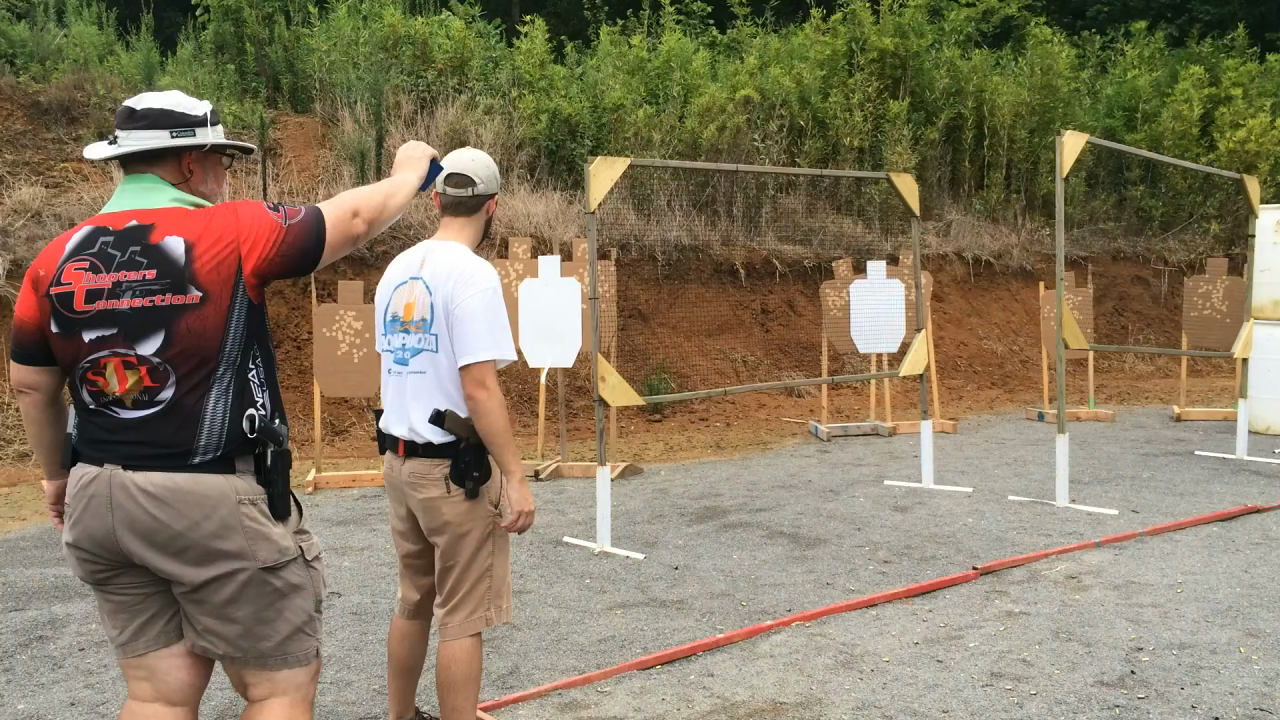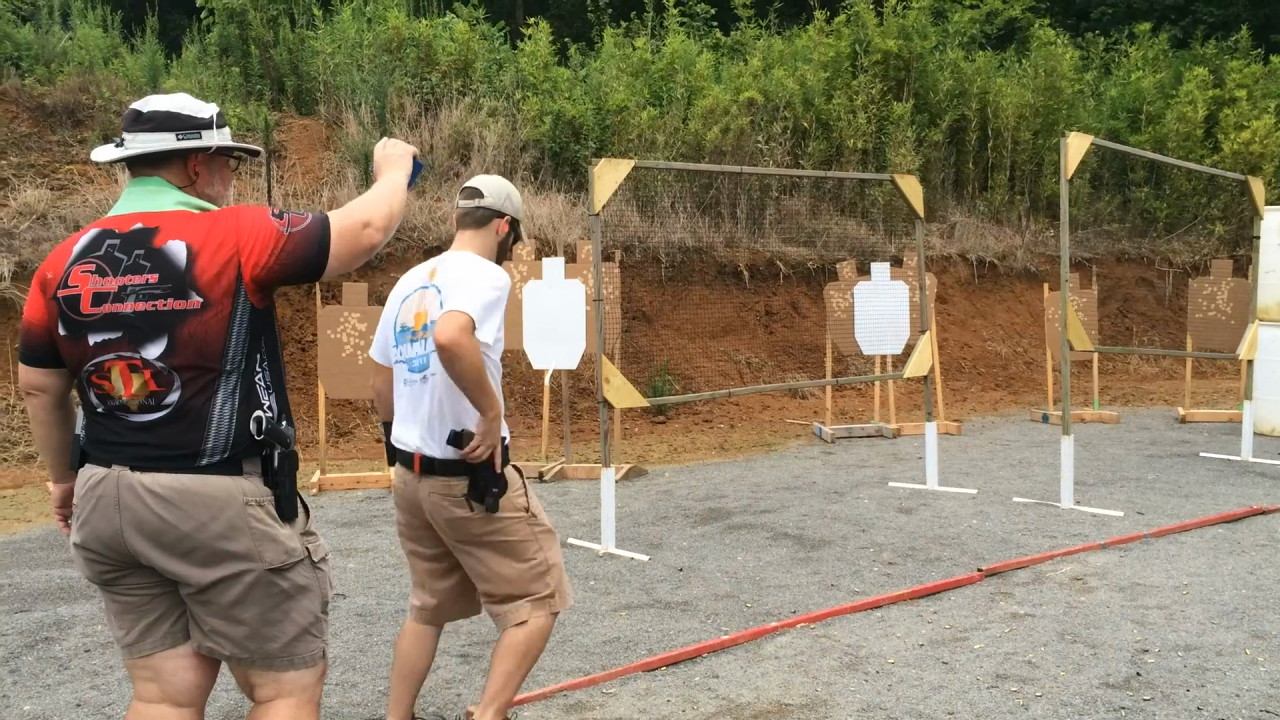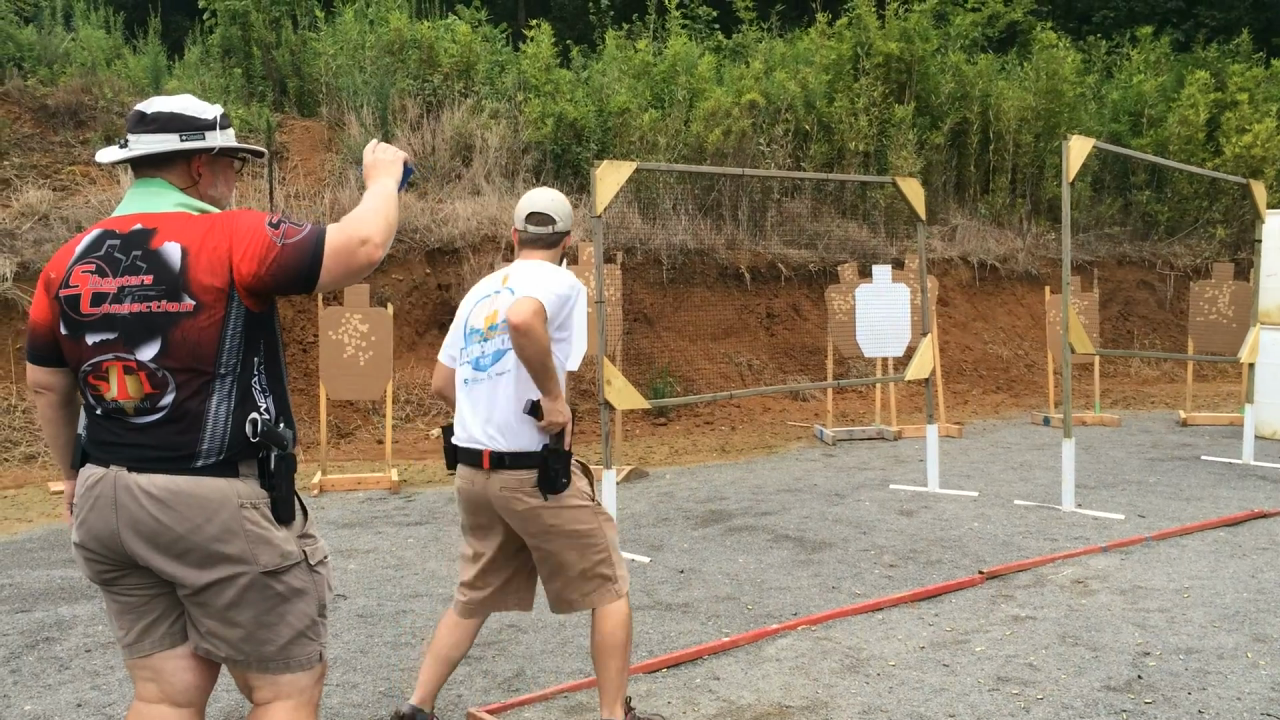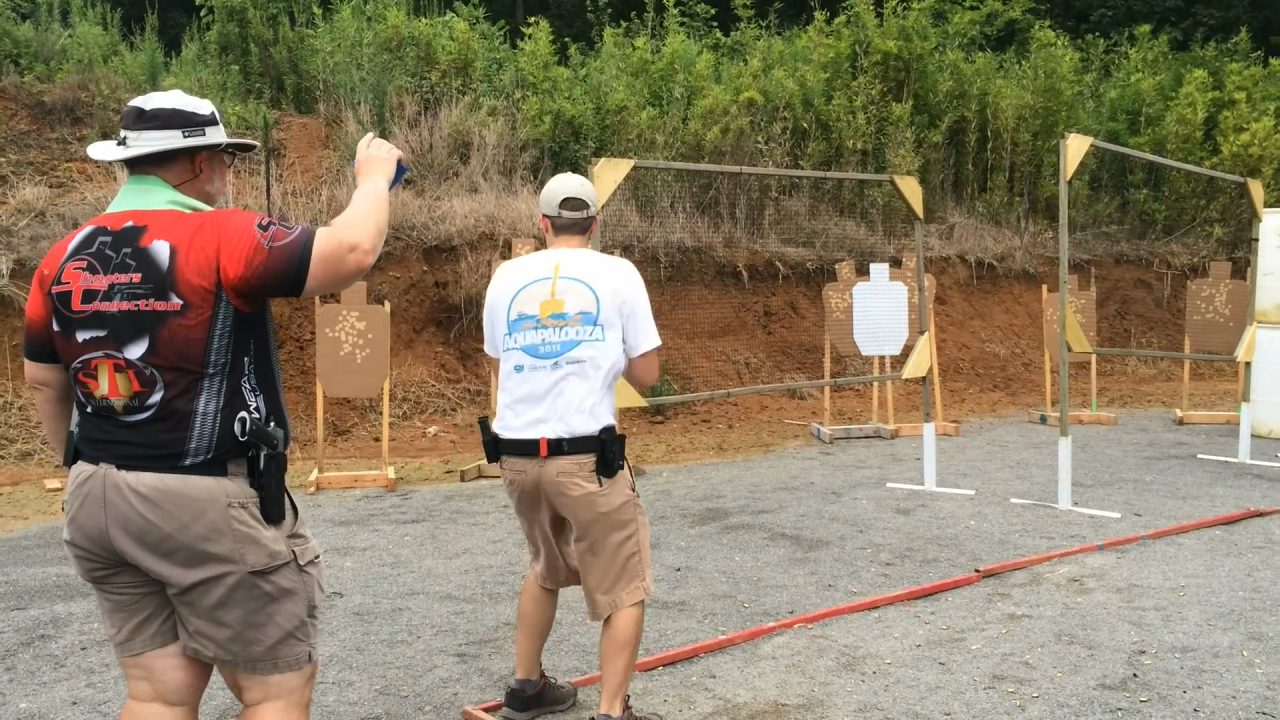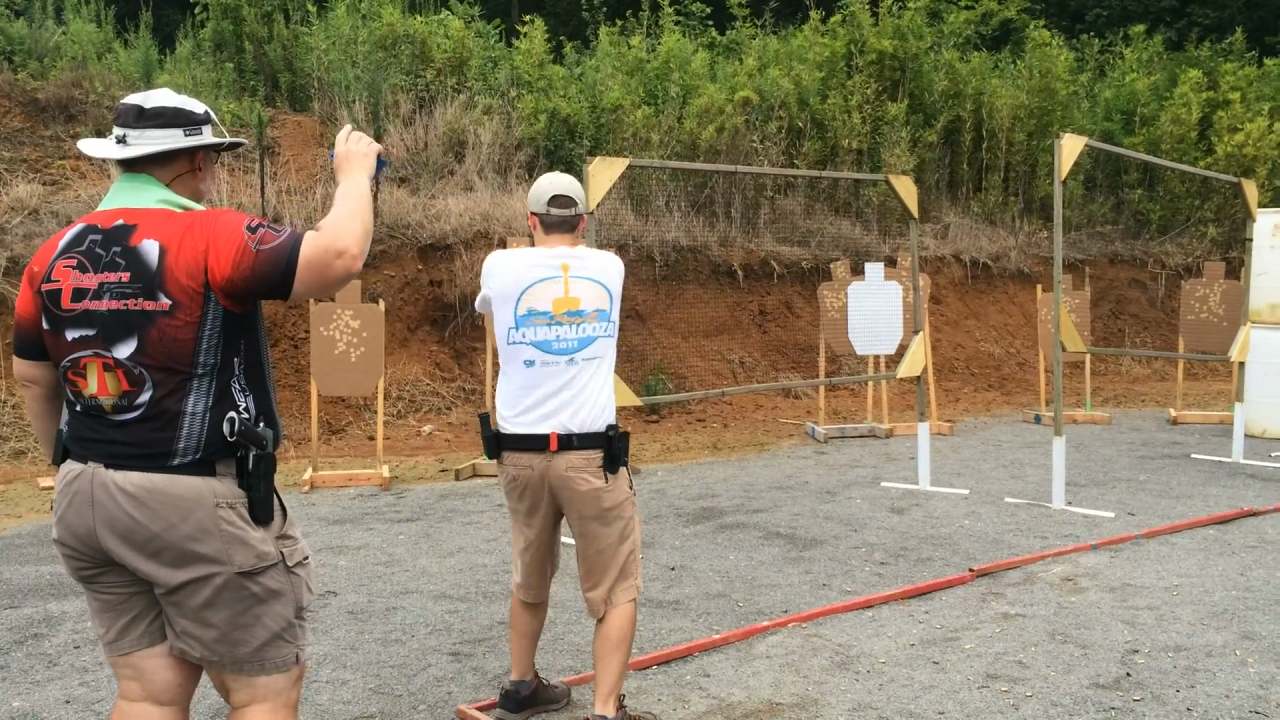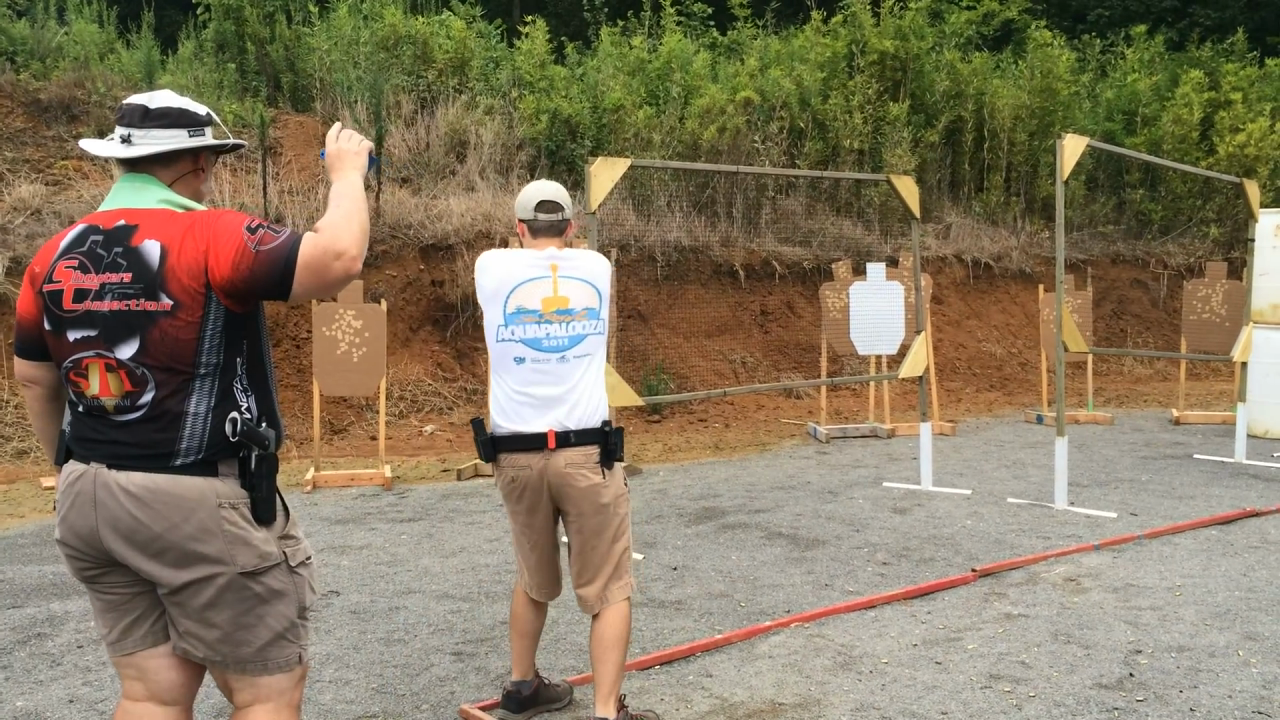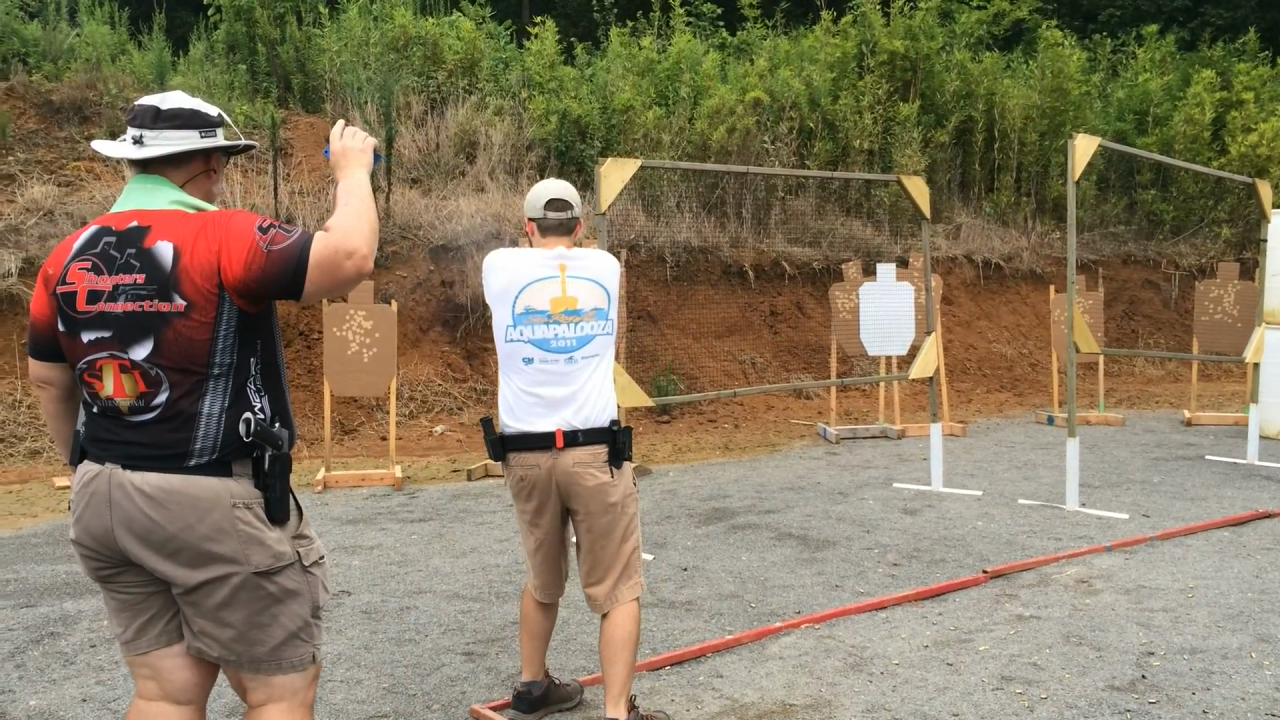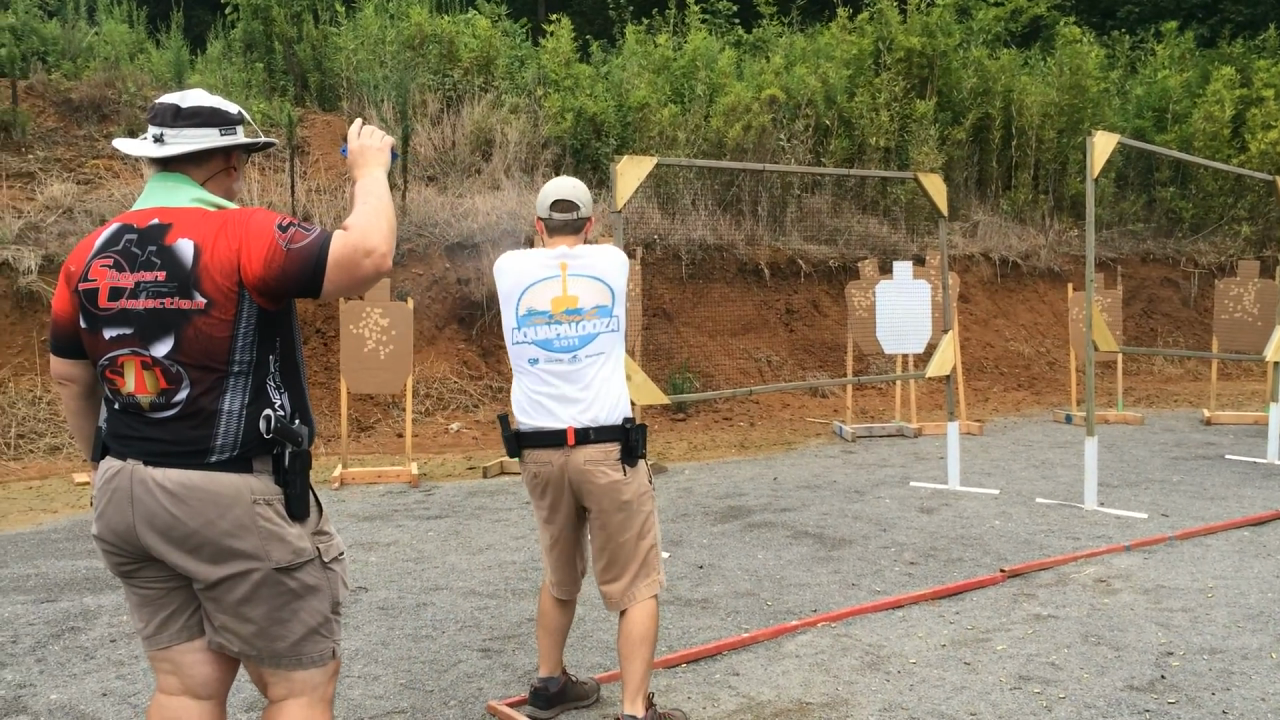
dt=0.3s
person 1, frame 1
left shoulder: (57, 259)
right shoulder: (231, 233)
left elbow: (30, 386)
right elbow: (355, 217)
left wrist: (59, 476)
right wrist: (409, 172)
left hip: (99, 500)
right hip: (212, 500)
person 1, frame 2
left shoulder: (65, 261)
right shoulder: (236, 238)
left elbow: (38, 388)
right elbow: (364, 229)
left wrist: (66, 477)
right wrist: (393, 172)
left hip: (109, 501)
right hip: (219, 501)
person 1, frame 3
left shoulder: (70, 260)
right shoulder: (232, 240)
left elbow: (47, 386)
right elbow: (362, 245)
left wrist: (76, 474)
right wrist: (383, 179)
left hip: (109, 502)
right hip: (219, 502)
person 1, frame 4
left shoulder: (63, 257)
right shoulder: (222, 239)
left elbow: (44, 380)
right elbow: (351, 252)
right wrist: (374, 177)
left hip: (99, 500)
right hip: (208, 501)
person 1, frame 5
left shoulder: (54, 254)
right shoulder: (211, 238)
left elbow: (33, 380)
right elbow: (340, 256)
right wrist: (354, 174)
left hip: (86, 500)
right hip: (196, 501)
person 1, frame 6
left shoulder: (54, 255)
right shoulder: (212, 238)
left elbow: (34, 380)
right elbow: (339, 258)
right wrist: (347, 173)
left hip: (90, 500)
right hip: (200, 501)
person 1, frame 7
left shoulder: (68, 256)
right shoulder: (224, 238)
left elbow: (48, 382)
right elbow: (350, 257)
right wrist: (353, 171)
left hip: (103, 501)
right hip: (213, 502)
person 1, frame 8
left shoulder: (90, 253)
right shoulder: (245, 235)
left elbow: (70, 379)
right elbow: (369, 255)
right wrist: (370, 170)
left hip: (126, 496)
right hip: (234, 498)
person 2, frame 1
left shoulder: (398, 268)
right shoulder: (473, 274)
right elbow: (479, 387)
right wrist: (515, 476)
left hip: (400, 459)
right hip: (454, 467)
left knee: (414, 606)
right knee: (462, 620)
person 2, frame 2
left shoulder: (409, 281)
right shoulder: (485, 276)
left elbow: (380, 381)
right elbow: (450, 338)
right wrist: (491, 415)
left hip: (410, 472)
right hip: (468, 475)
left knee: (429, 606)
right knee: (538, 602)
person 2, frame 3
left shoulder: (479, 289)
right shoulder: (560, 283)
left elbow: (442, 382)
right elbow: (524, 318)
right wrist: (554, 396)
left hip: (472, 470)
right hip: (533, 473)
left knee: (474, 599)
right knee: (608, 591)
person 2, frame 4
left shoulder: (506, 275)
right shoulder: (616, 273)
right elbow: (646, 374)
left hip: (517, 457)
right hip: (585, 458)
left knee: (549, 569)
right knee: (626, 589)
person 2, frame 5
left shoulder: (500, 266)
right shoulder: (610, 268)
left hip: (520, 454)
right hip: (590, 454)
left knee: (531, 578)
right knee: (615, 588)
person 2, frame 6
left shoulder: (492, 267)
right shoulder: (598, 267)
left hip: (517, 454)
right hip: (586, 452)
left knee: (533, 576)
right knee: (609, 588)
person 2, frame 7
left shoulder: (500, 266)
right shoulder: (605, 266)
left hip: (525, 454)
right hip: (594, 450)
left knee: (542, 577)
right knee: (618, 588)
person 2, frame 8
left shoulder: (509, 268)
right shoulder: (613, 260)
left hip: (541, 451)
right hip: (607, 449)
left knee: (561, 573)
right knee: (636, 585)
